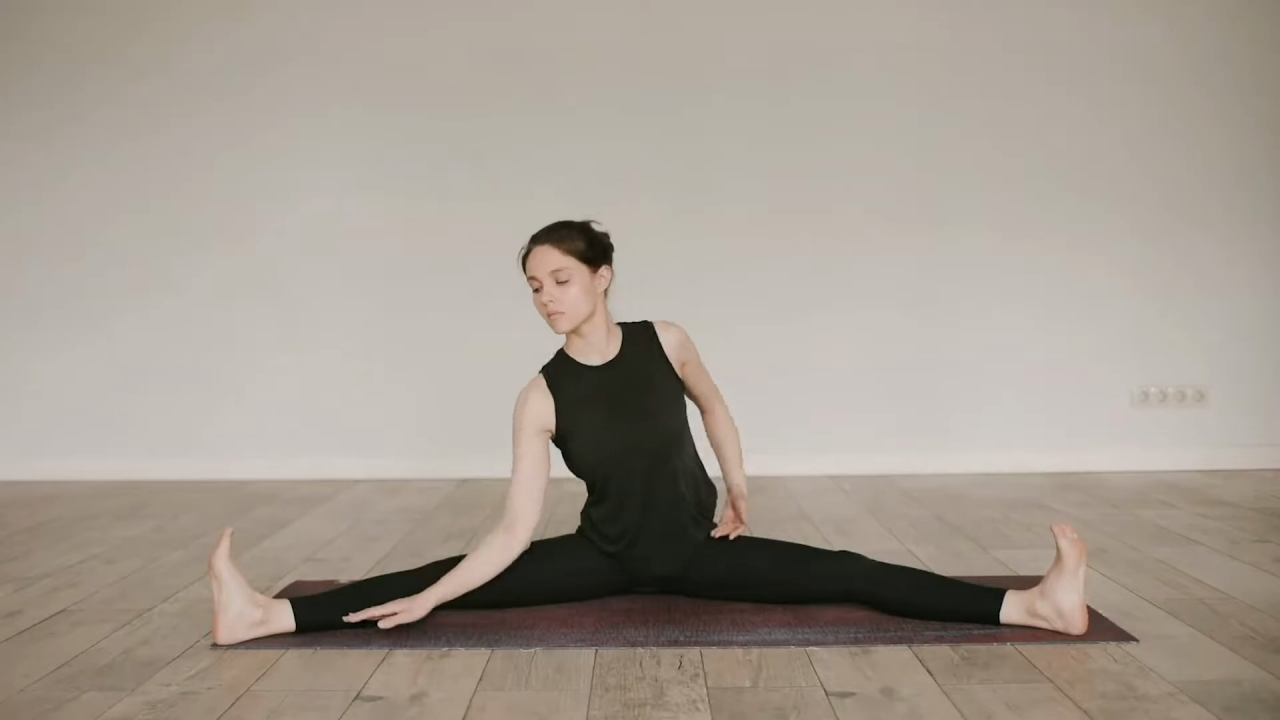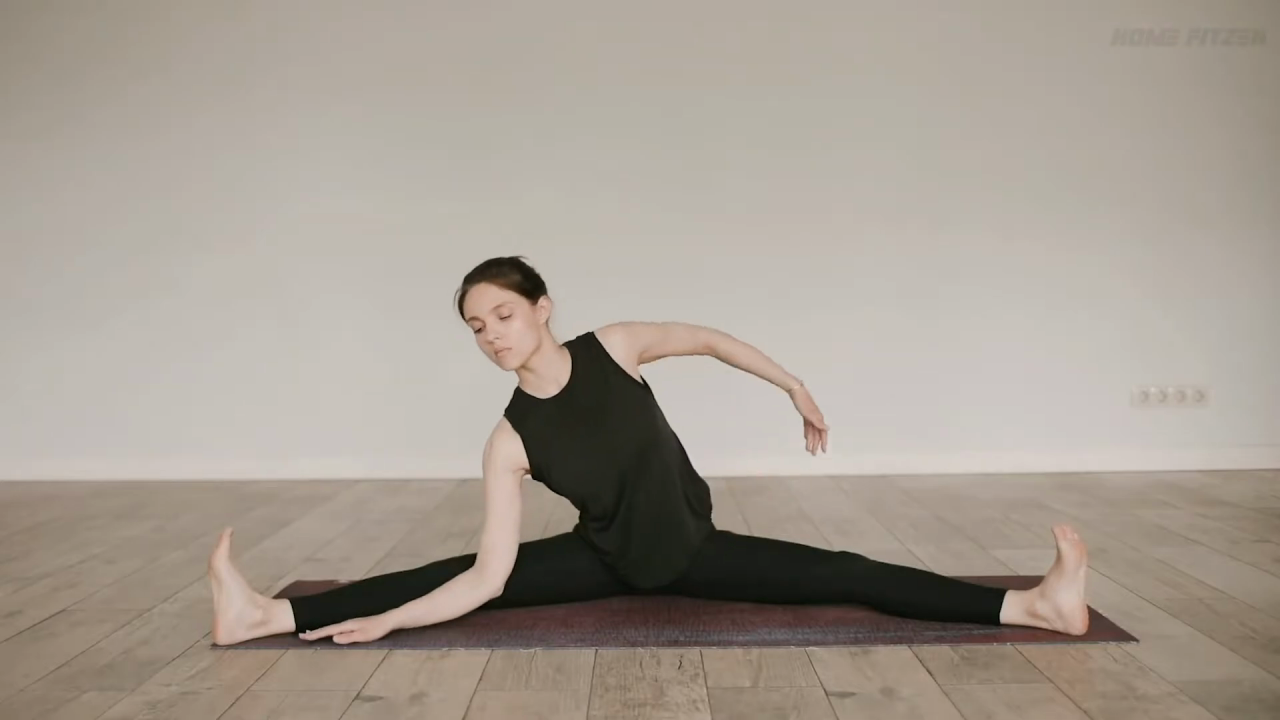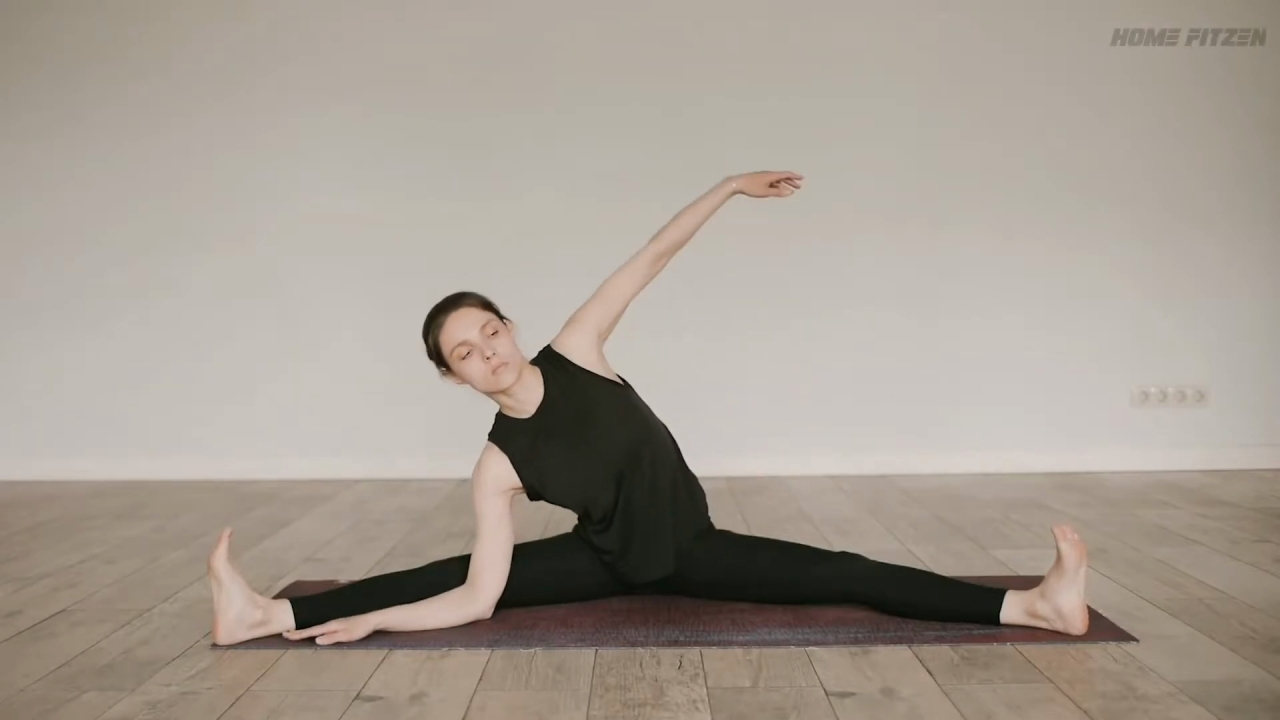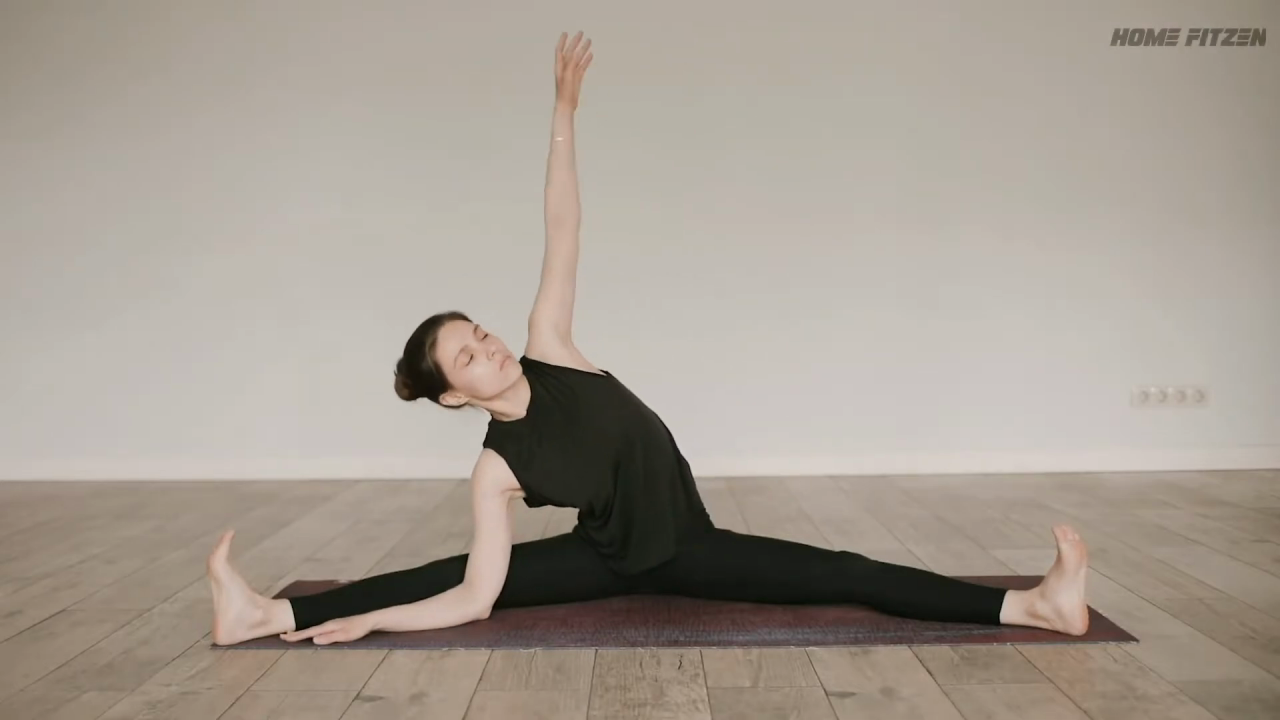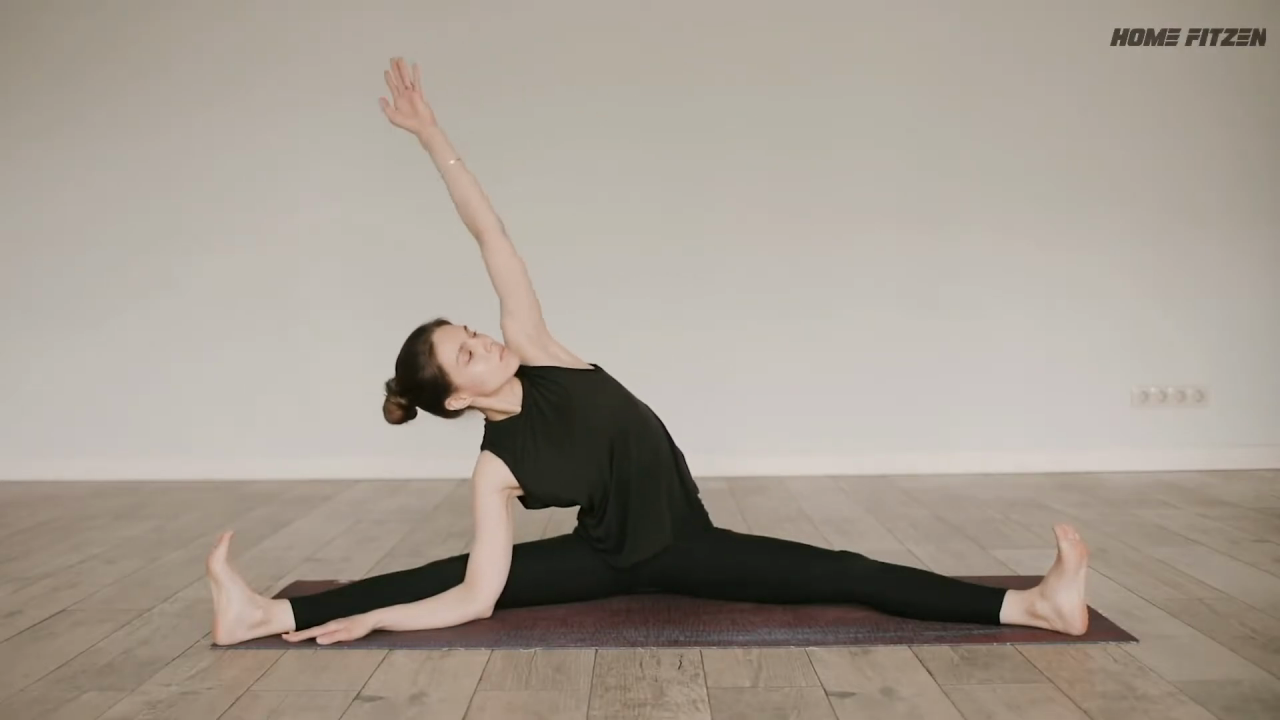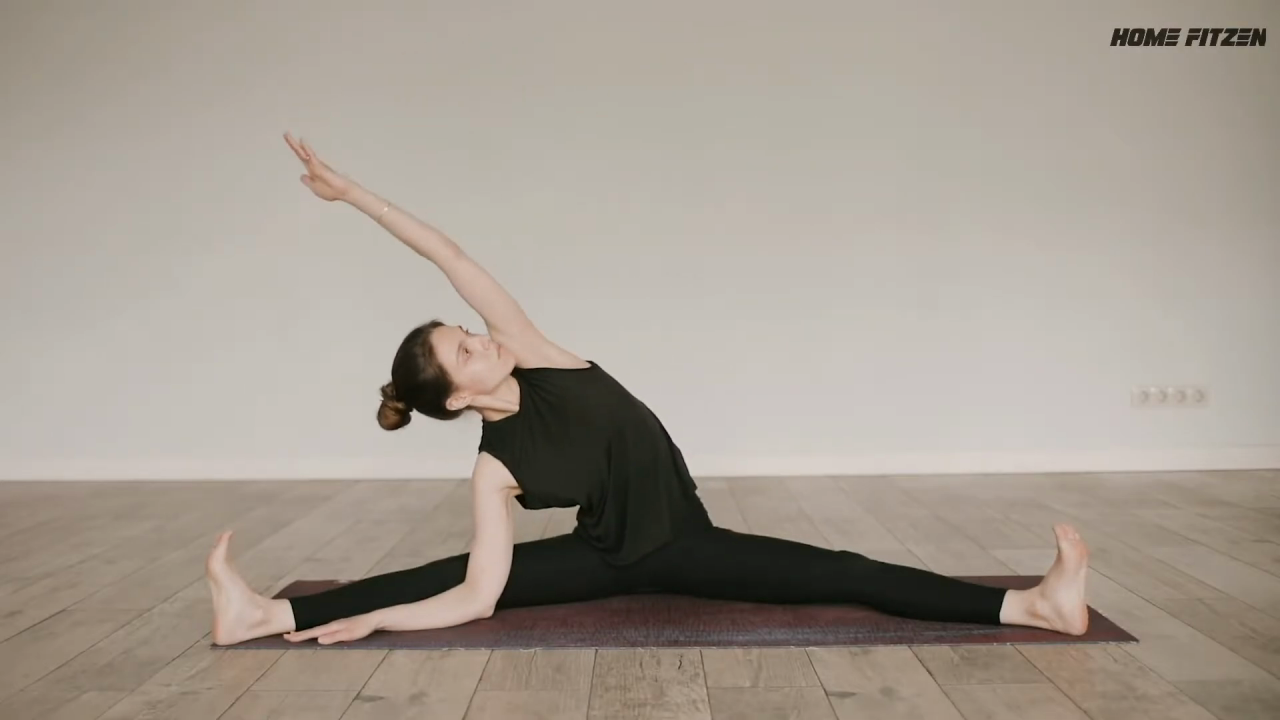
dt=0.5s
person 1, frame 1
left shoulder: (663, 341)
right shoulder: (540, 398)
left elbow: (711, 402)
right elbow: (516, 533)
left wrist: (738, 487)
right wrist: (424, 602)
left hip: (695, 548)
right hip: (606, 555)
left knee: (846, 574)
right knee: (463, 577)
left ankle: (1029, 605)
right ankle: (271, 616)
person 1, frame 2
left shoulder: (614, 347)
right shoulder: (508, 441)
left elbow: (708, 338)
right elbow: (491, 576)
left wrist: (796, 387)
right wrist: (386, 620)
left hip: (691, 548)
right hip: (604, 561)
left knee: (843, 576)
right knee: (453, 576)
left ankle: (1030, 606)
right ankle: (271, 615)
person 1, frame 3
left shoulder: (571, 354)
right shoulder: (496, 470)
left elbow: (648, 263)
right elbow: (478, 600)
left wrist: (725, 189)
right wrist: (371, 619)
left hip: (690, 550)
right hip: (605, 564)
left knee: (842, 573)
right knee: (454, 576)
left ankle: (1026, 605)
person 1, frame 4
left shoulder: (548, 353)
right shoulder: (496, 470)
left elbow: (562, 230)
right elbow: (476, 598)
left wrist: (565, 109)
right wrist: (368, 622)
left hip: (684, 545)
right hip: (605, 559)
left knee: (844, 577)
right knee: (448, 571)
left ankle: (1026, 606)
person 1, frame 5
left shoulder: (533, 352)
right shoulder: (495, 468)
left elbow: (490, 236)
right elbow: (476, 599)
left wrist: (431, 135)
right wrist: (372, 619)
left hip: (682, 543)
right hip: (607, 556)
left knee: (841, 574)
right knee: (455, 572)
left ankle: (1028, 605)
person 1, frame 6
left shoulder: (530, 354)
right shoulder: (494, 467)
left elbow: (450, 256)
right elbow: (479, 598)
left wrist: (354, 193)
right wrist: (371, 620)
left hip: (681, 542)
right hip: (608, 556)
left knee: (839, 574)
right knee: (453, 572)
left ankle: (1029, 605)
